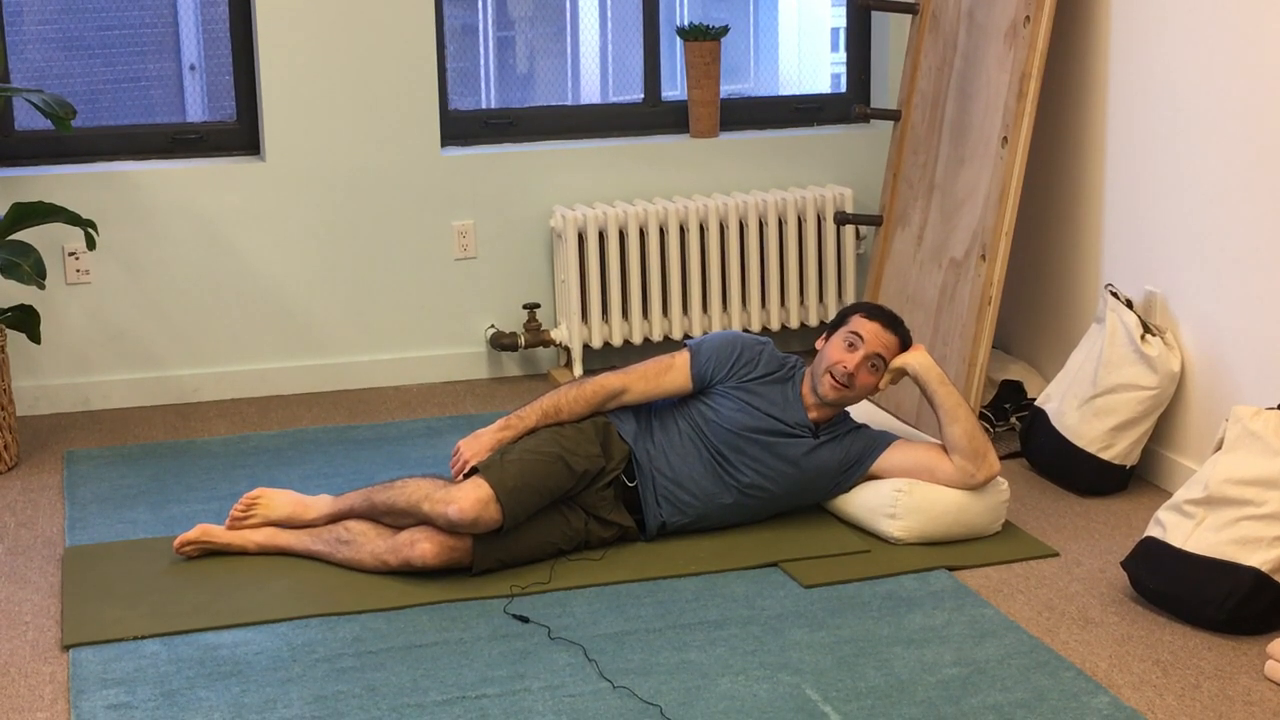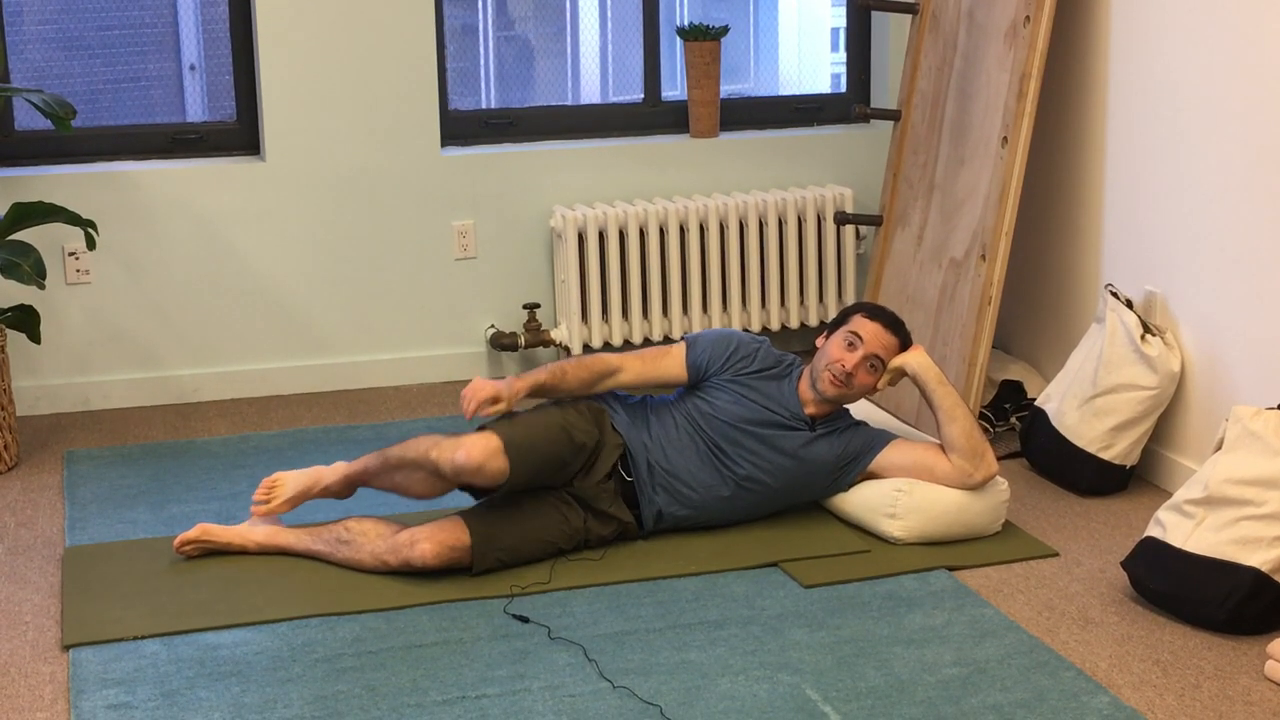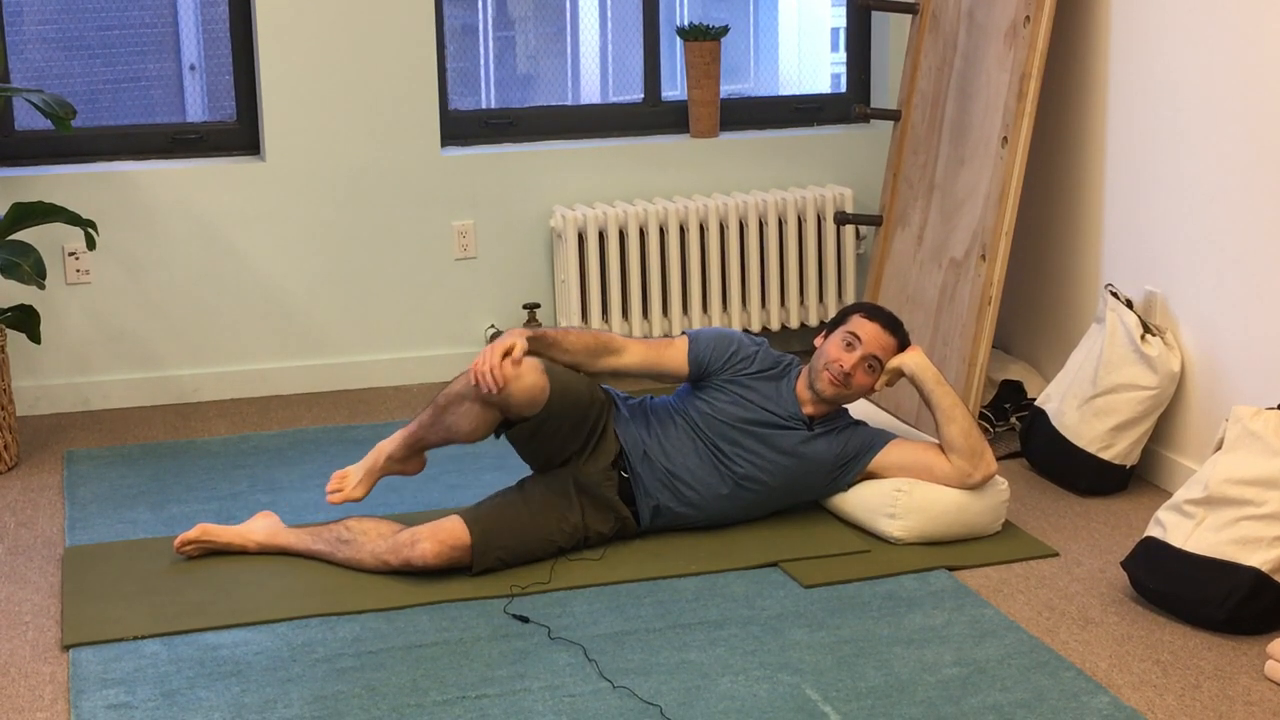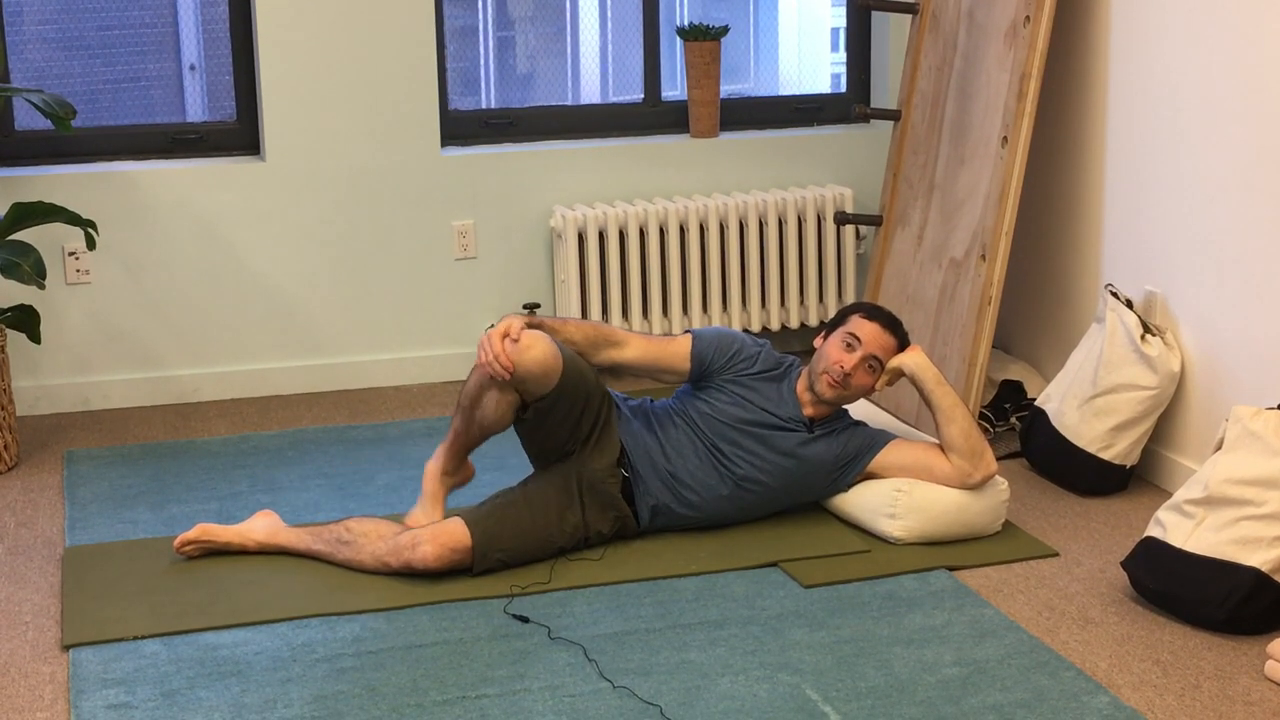
dt=0.5s
person 1, frame 1
left shoulder: (851, 450)
right shoulder: (751, 357)
left elbow: (974, 468)
right elbow: (620, 385)
left wrist: (927, 371)
right wrist: (506, 426)
left hip: (619, 520)
right hip: (601, 450)
left knee: (426, 553)
right knee: (465, 509)
left ankle: (262, 540)
right ankle: (325, 506)
person 1, frame 2
left shoulder: (847, 447)
right shoulder: (748, 355)
left elbow: (972, 468)
right elbow: (616, 369)
left wrist: (925, 369)
right wrist: (523, 384)
left hip: (612, 514)
right hip: (596, 440)
left knee: (427, 549)
right knee: (471, 458)
left ankle: (266, 537)
right ankle: (339, 474)
person 1, frame 3
left shoulder: (847, 447)
right shoulder: (746, 356)
left elbow: (971, 467)
right elbow: (617, 352)
left wrist: (922, 370)
right wrist: (530, 337)
left hip: (608, 510)
right hip: (598, 437)
left knee: (427, 549)
right knee: (512, 376)
left ankle: (271, 536)
right ankle: (403, 446)
person 1, frame 4
left shoulder: (847, 447)
right shoulder: (748, 357)
left elbow: (971, 467)
right elbow: (619, 348)
left wrist: (922, 370)
right wrist: (531, 324)
left hip: (607, 510)
right hip: (601, 436)
left knee: (426, 552)
right knee: (522, 356)
left ankle: (272, 535)
right ankle: (445, 468)
